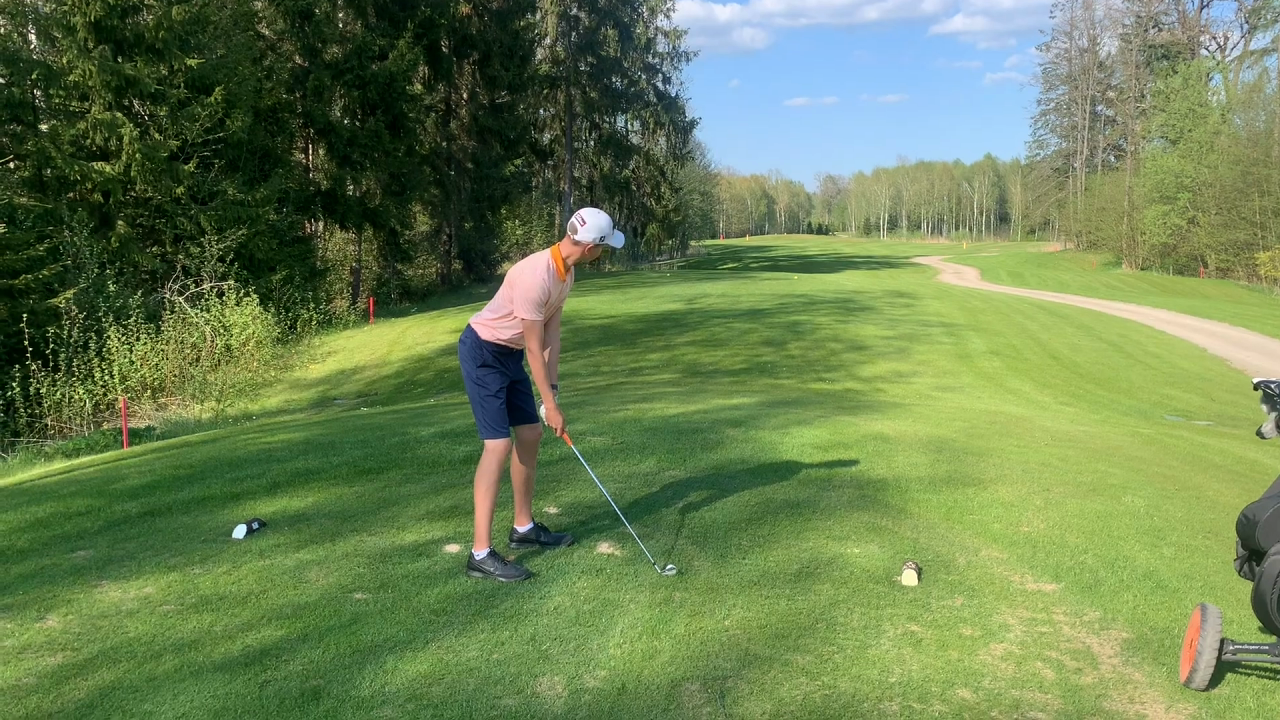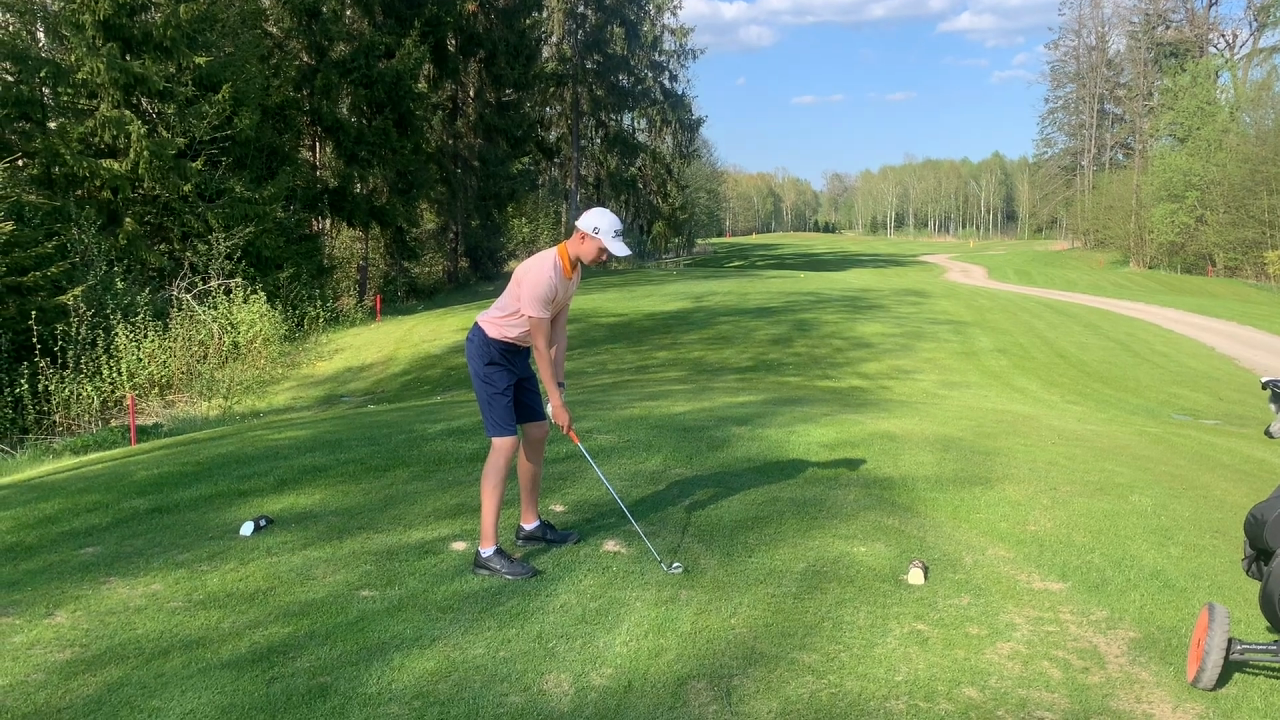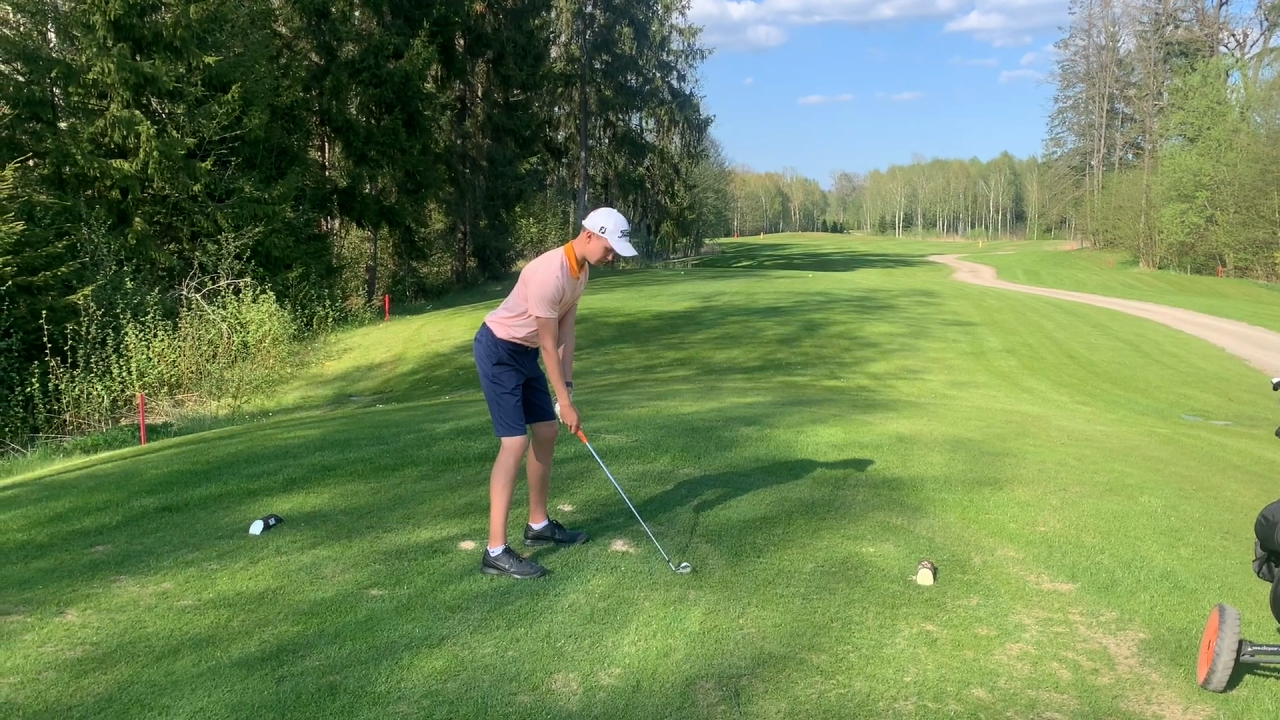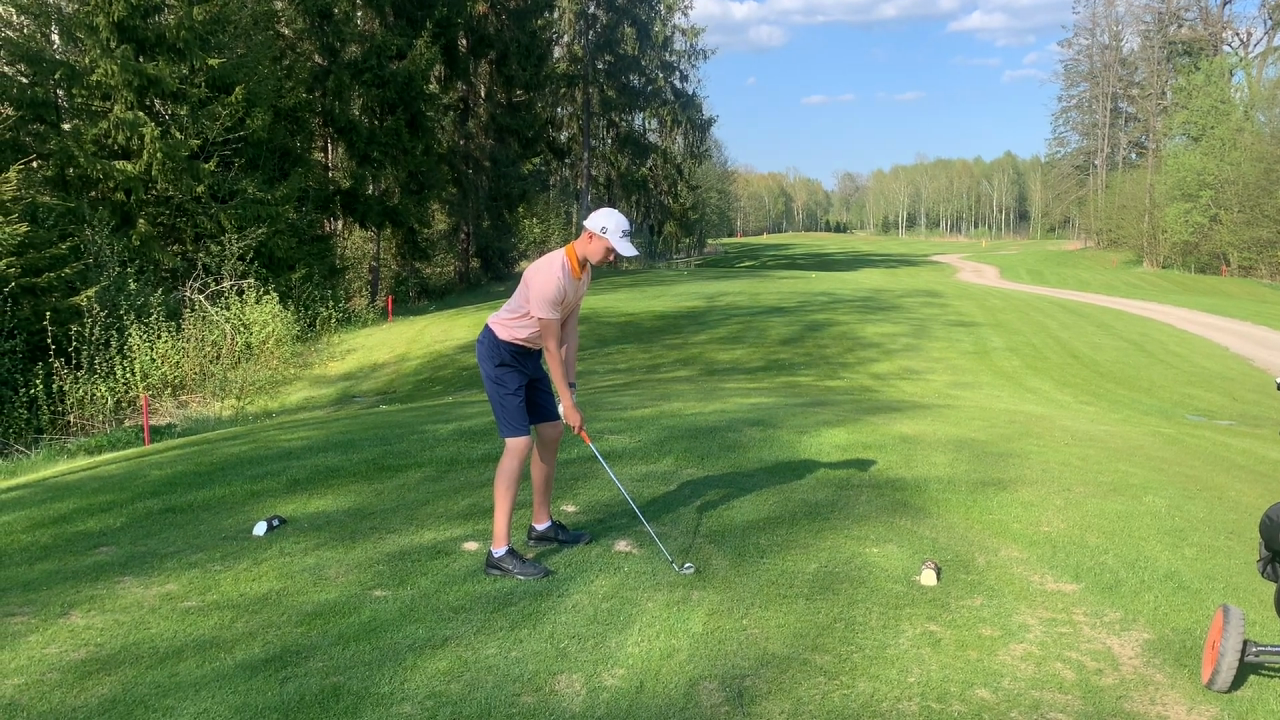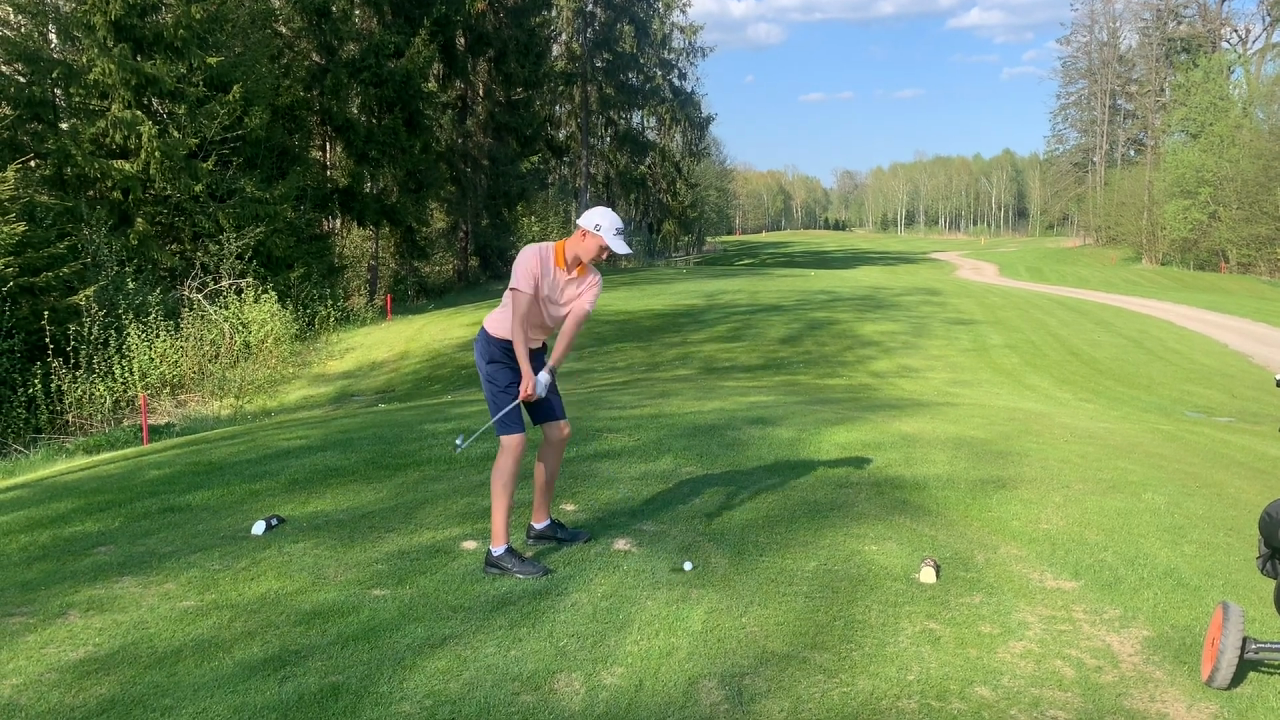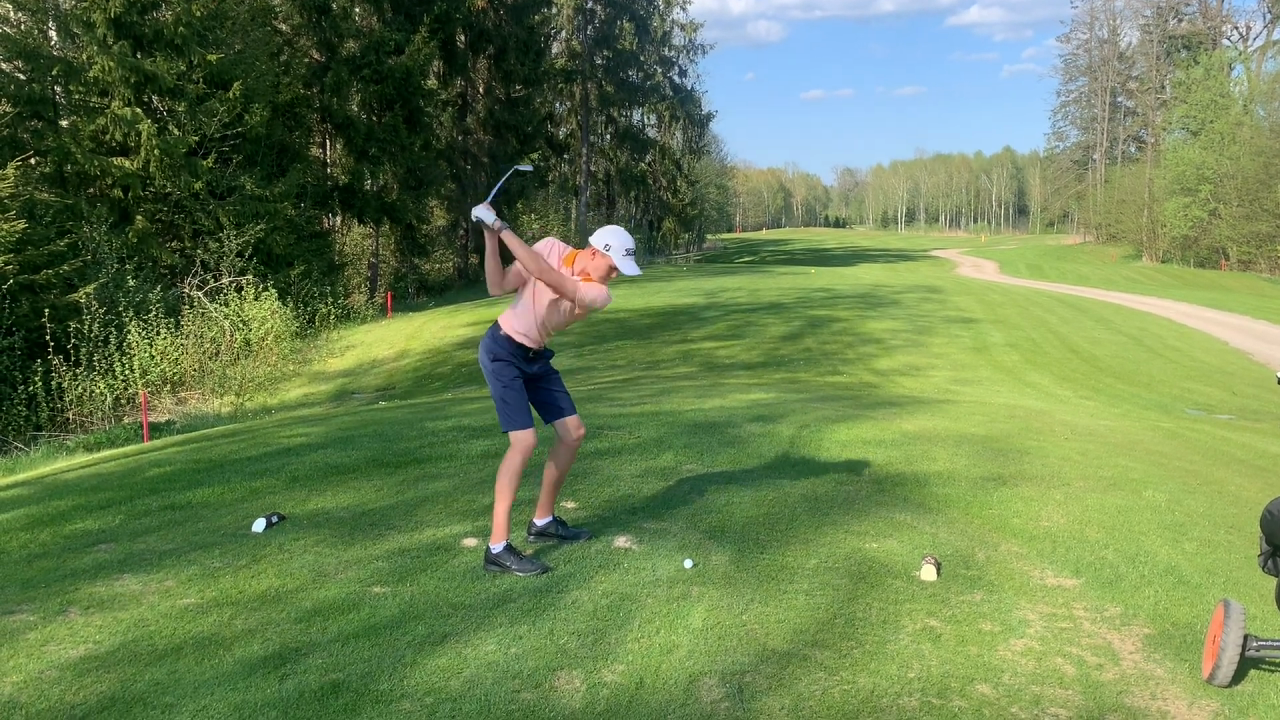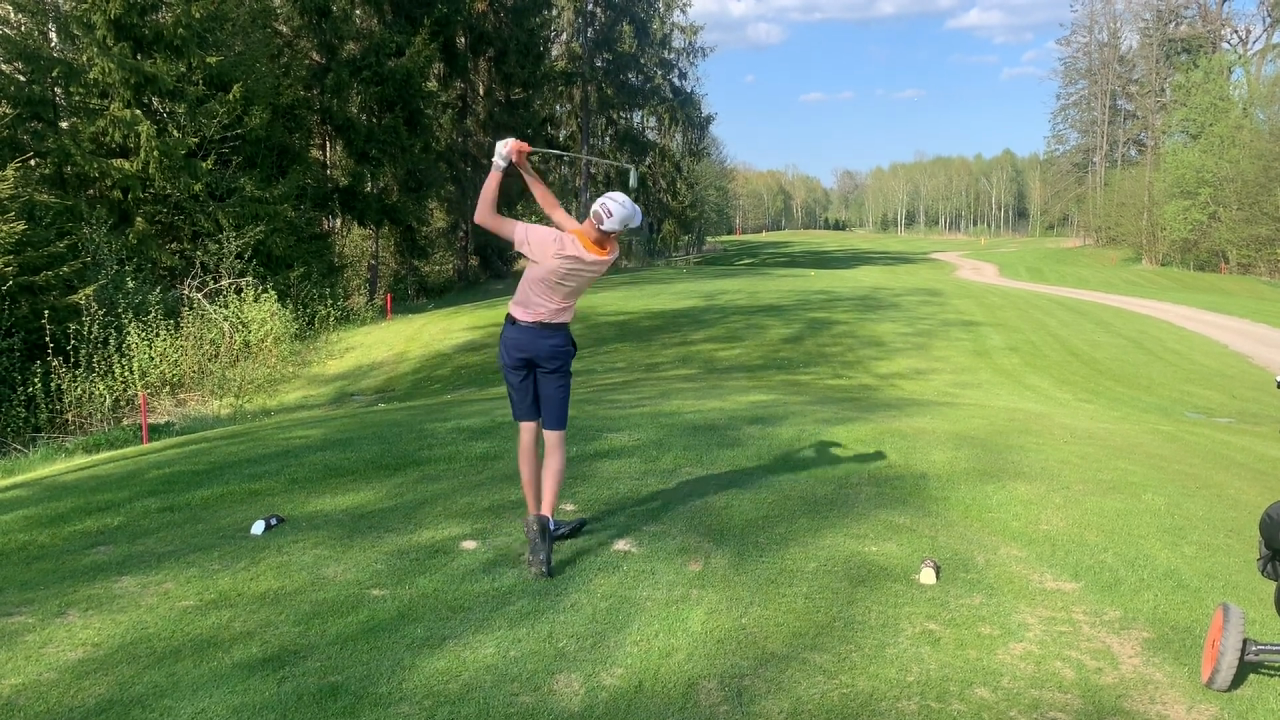
dt=0.5s
person 1, frame 1
left shoulder: (567, 272)
right shoulder: (535, 276)
left elbow: (551, 333)
right elbow: (534, 347)
left wrist: (553, 390)
right wrist: (550, 404)
left hip: (509, 352)
right hip: (483, 352)
left knee: (530, 433)
right knee: (499, 445)
left ankle: (524, 527)
right ankle: (481, 554)
person 1, frame 2
left shoulder: (573, 270)
right shoulder: (542, 273)
left elbow: (558, 331)
right elbow: (541, 344)
left wrist: (559, 387)
right wrist: (557, 402)
left hip: (515, 350)
right hip: (490, 349)
left knee: (537, 431)
right knee: (506, 442)
left ankle: (530, 524)
right ankle: (487, 551)
person 1, frame 3
left shoulder: (581, 270)
right shoulder: (549, 273)
left elbow: (567, 331)
right elbow: (549, 344)
left wrist: (567, 387)
right wrist: (565, 401)
left hip: (524, 351)
right hip: (499, 350)
left knee: (546, 431)
right knee: (515, 442)
left ankle: (539, 524)
right ankle: (496, 551)
person 1, frame 4
left shoulder: (583, 271)
right shoulder: (551, 275)
left elbow: (569, 331)
right elbow: (552, 346)
left wrist: (571, 389)
right wrist: (568, 402)
left hip: (527, 352)
right hip: (501, 351)
left knee: (550, 432)
right knee: (519, 444)
left ankle: (542, 525)
right ankle: (499, 551)
person 1, frame 5
left shoulder: (592, 283)
right shoulder: (533, 255)
left elbow: (569, 329)
right elbow: (520, 318)
left wrist: (548, 372)
right wrist: (526, 372)
left hip: (535, 352)
right hip: (499, 351)
left knee: (559, 432)
right knee: (514, 443)
left ankle: (541, 523)
right ankle: (499, 550)
person 1, frame 6
left shoulder: (598, 295)
right shoulder: (550, 248)
left elbow: (549, 277)
right elbow: (498, 286)
left wrist: (500, 229)
right wrist: (491, 233)
left hip: (534, 356)
right hip: (502, 350)
left knee: (573, 433)
right knee: (525, 441)
left ankle: (543, 521)
right ankle: (498, 547)
person 1, frame 7
left shoulder: (549, 242)
right shoulder: (608, 255)
left elbow: (484, 217)
right elbow: (559, 213)
left wrist: (500, 163)
right wrist: (526, 170)
left hip: (516, 335)
right hip: (553, 341)
left knee: (527, 428)
right knee: (554, 436)
left ankle: (537, 518)
right ankle: (544, 520)
